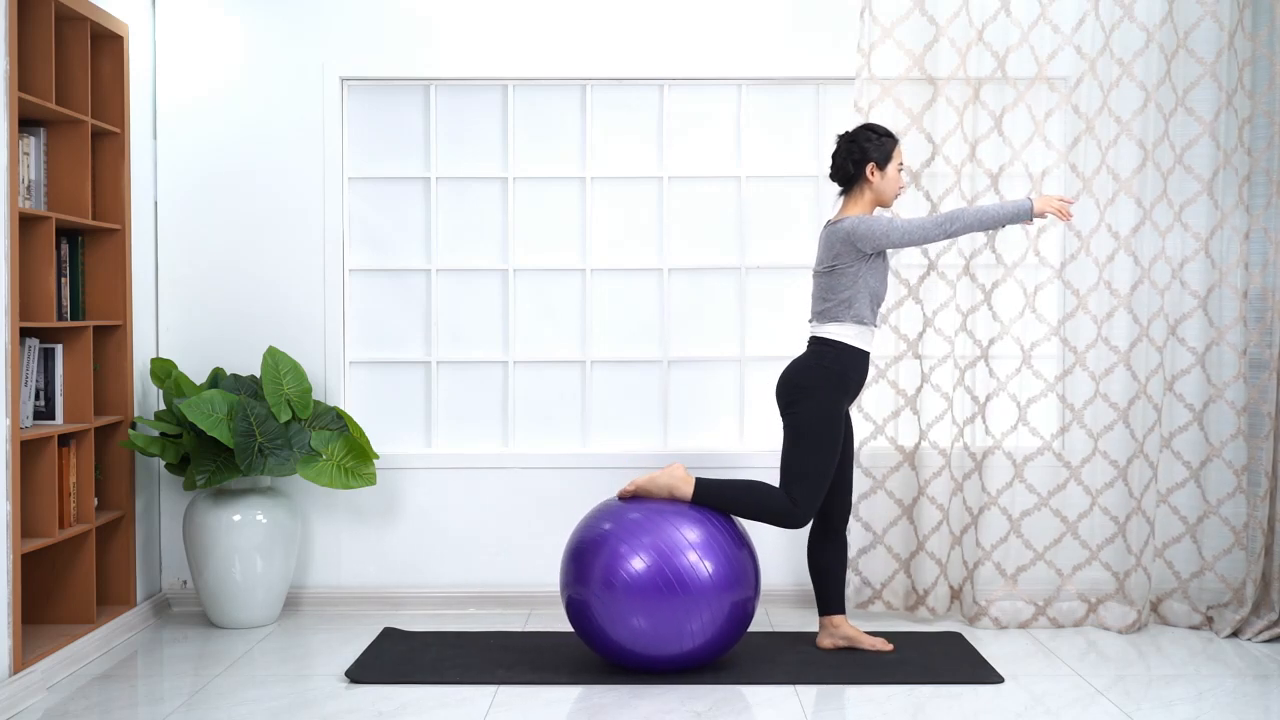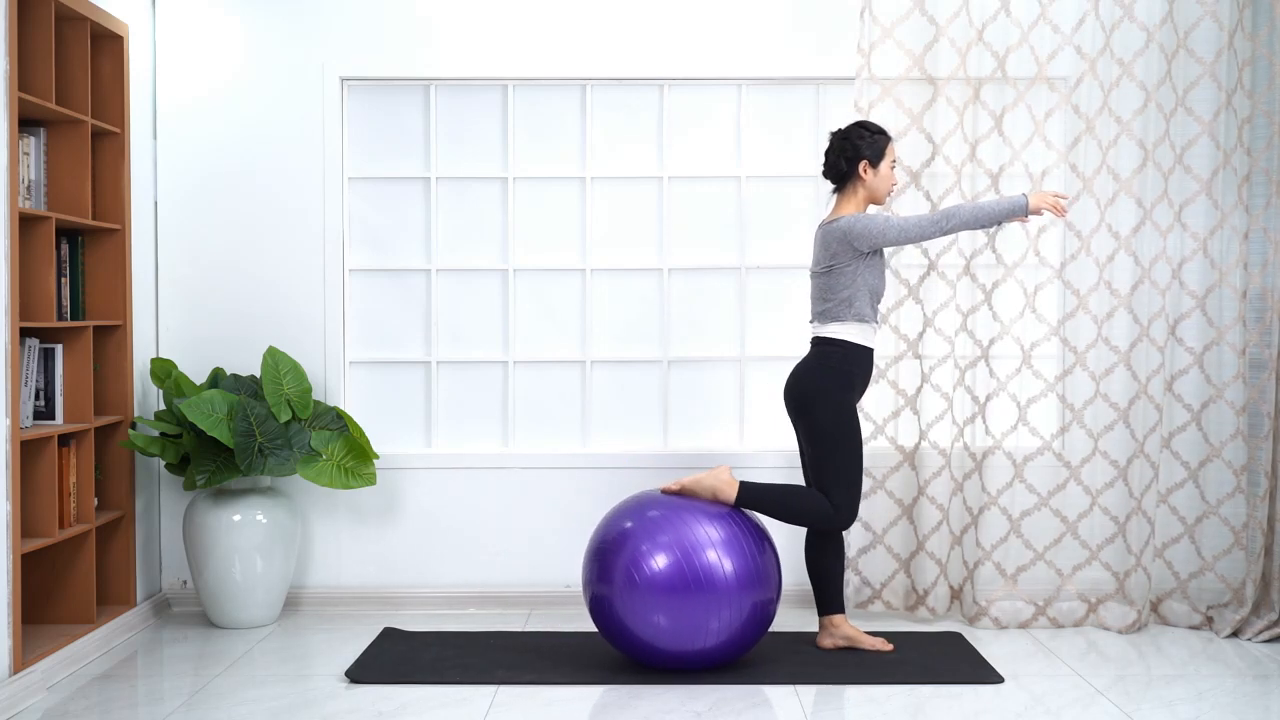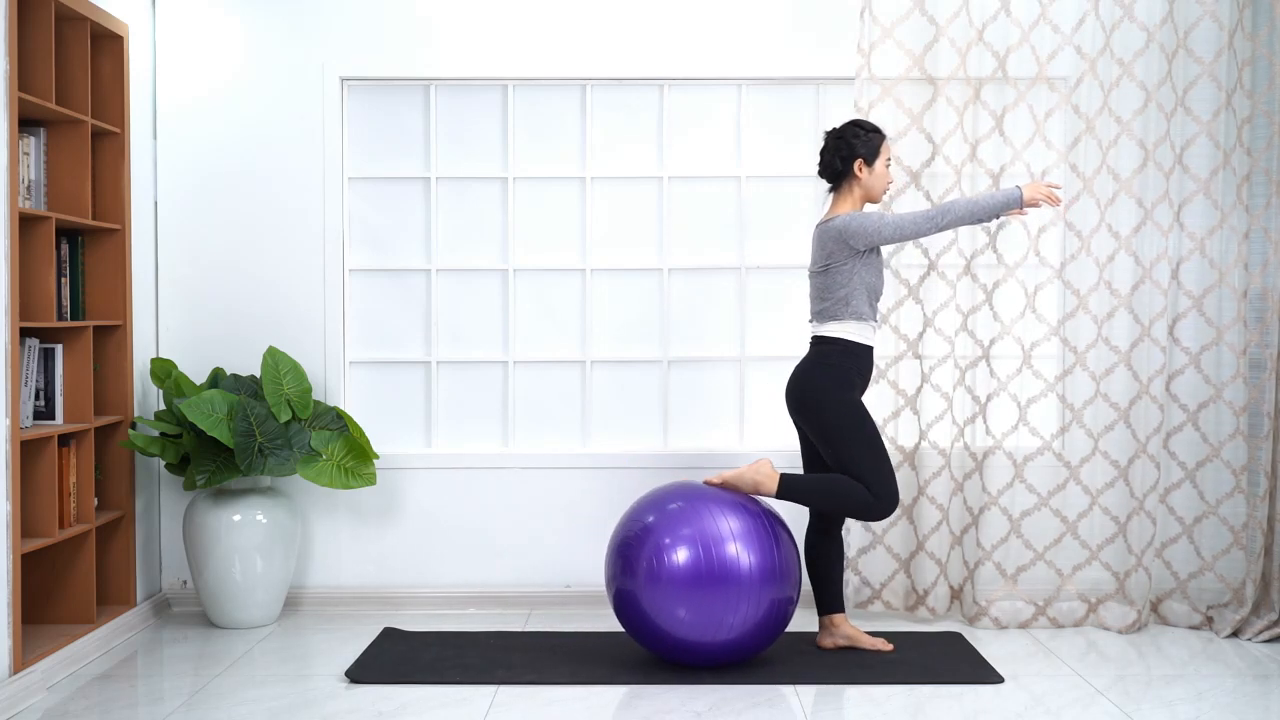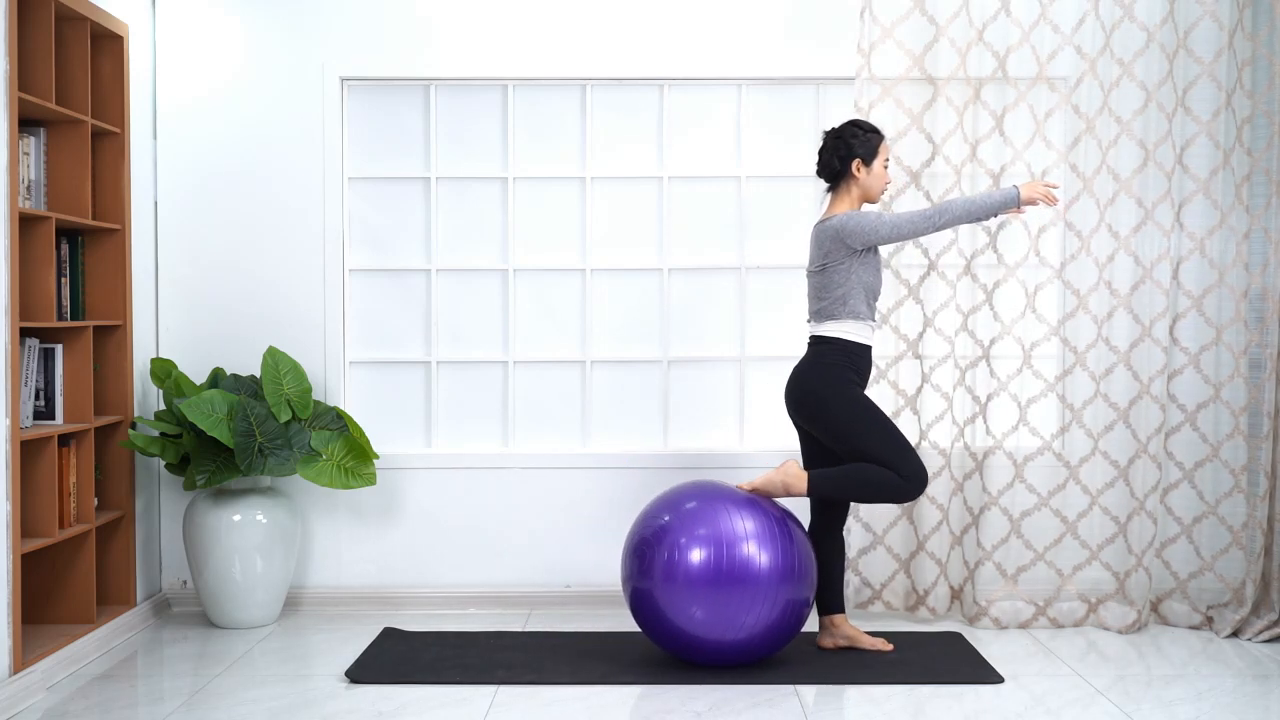
dt=0.4s
person 1, frame 1
left shoulder: (853, 228)
right shoulder: (856, 229)
left elbow: (934, 228)
right elbow: (942, 228)
left wrist: (1015, 211)
right wrist: (1026, 207)
left hip: (824, 384)
right hip: (819, 383)
left knee: (832, 512)
right knee: (795, 507)
left ankle: (834, 626)
right ankle: (684, 486)
person 1, frame 2
left shoulder: (848, 227)
right shoulder: (852, 229)
left elbow: (925, 228)
right elbow: (937, 225)
left wrist: (1003, 211)
right wrist: (1020, 203)
left hip: (824, 382)
right hip: (827, 383)
left knee: (830, 513)
right knee: (835, 510)
left ankle: (833, 626)
right ankle: (727, 488)
person 1, frame 3
left shoulder: (846, 226)
right shoulder: (847, 227)
left elbow: (924, 224)
right elbow: (934, 220)
left wrist: (1000, 206)
right wrist: (1014, 196)
left hip: (824, 382)
right hip: (828, 382)
left knee: (829, 512)
right knee: (878, 499)
left ankle: (834, 626)
right ankle: (768, 481)
person 1, frame 4
left shoulder: (845, 226)
right shoulder: (845, 226)
left elbow: (922, 222)
right elbow: (931, 219)
left wrist: (999, 205)
right wrist: (1012, 195)
left hip: (823, 382)
right hip: (828, 382)
left knee: (831, 512)
right knee: (907, 478)
left ankle: (834, 626)
right ankle: (796, 481)
